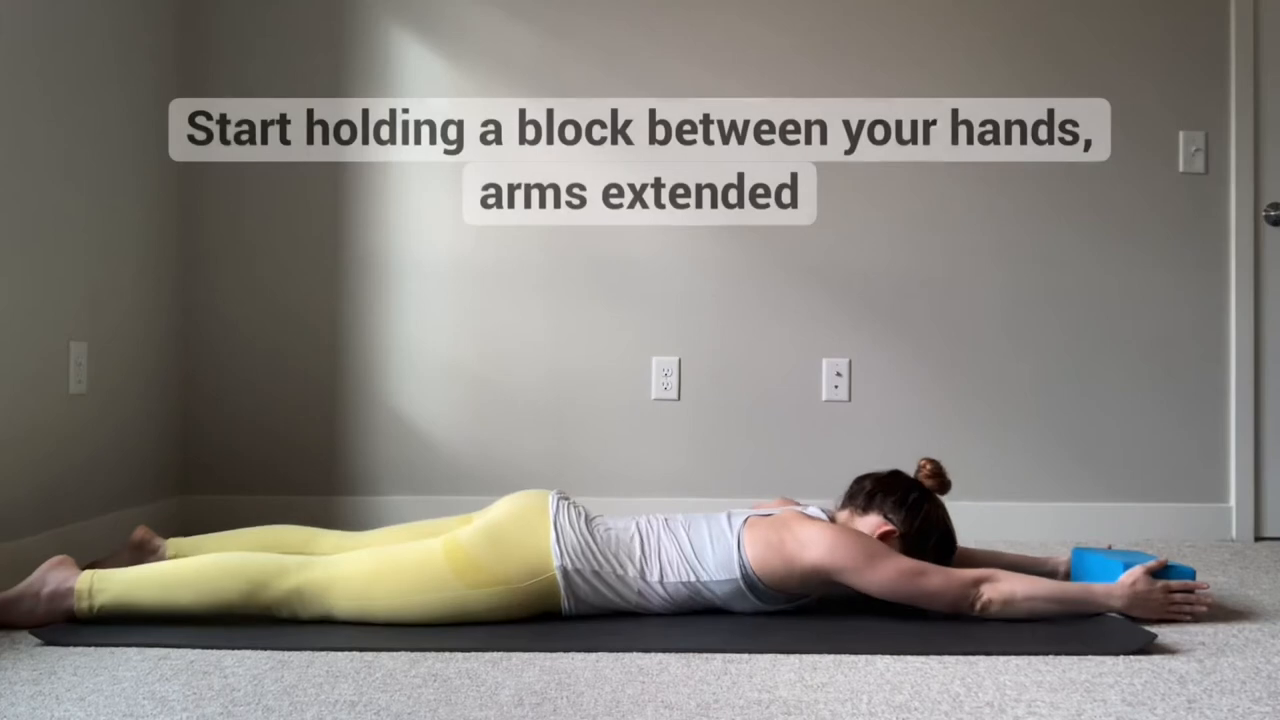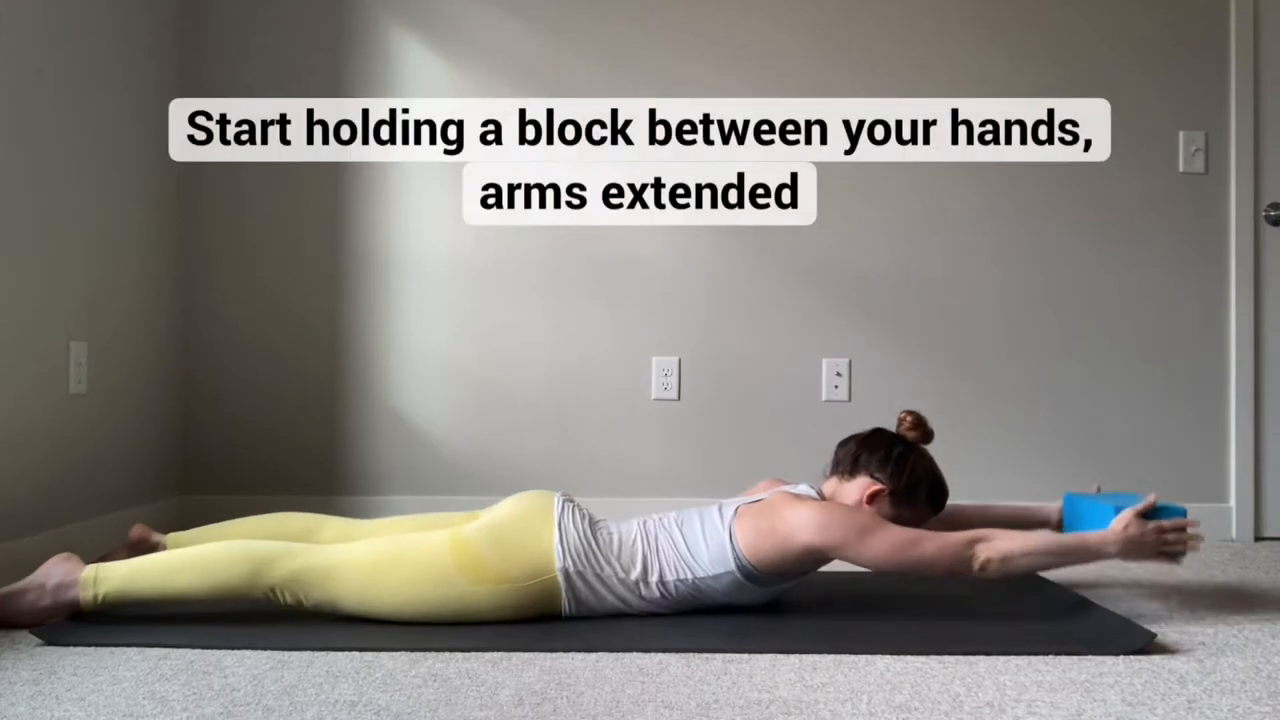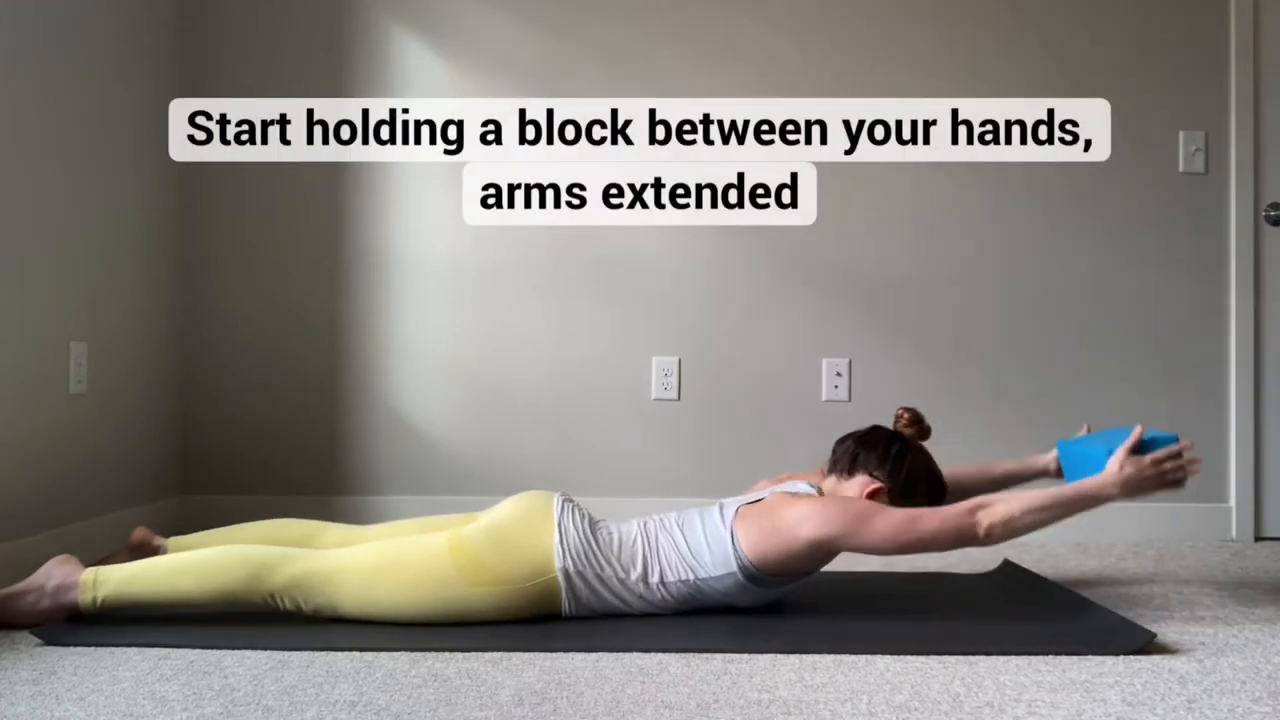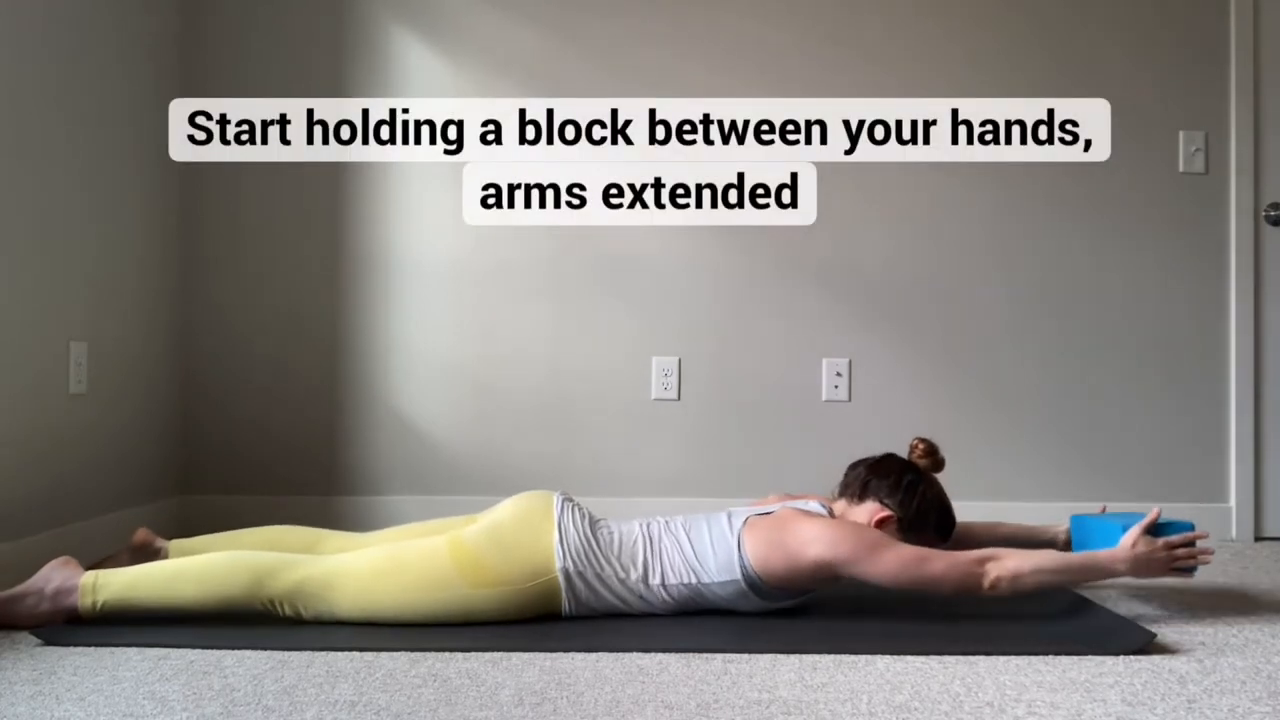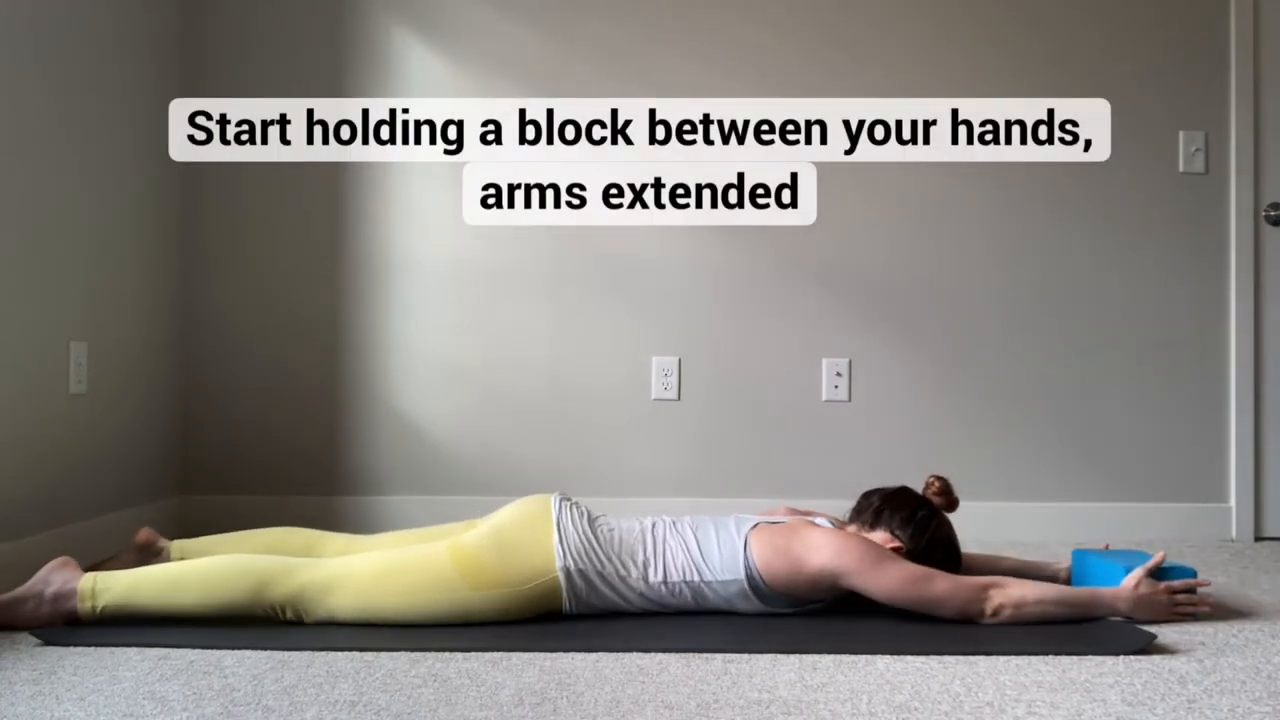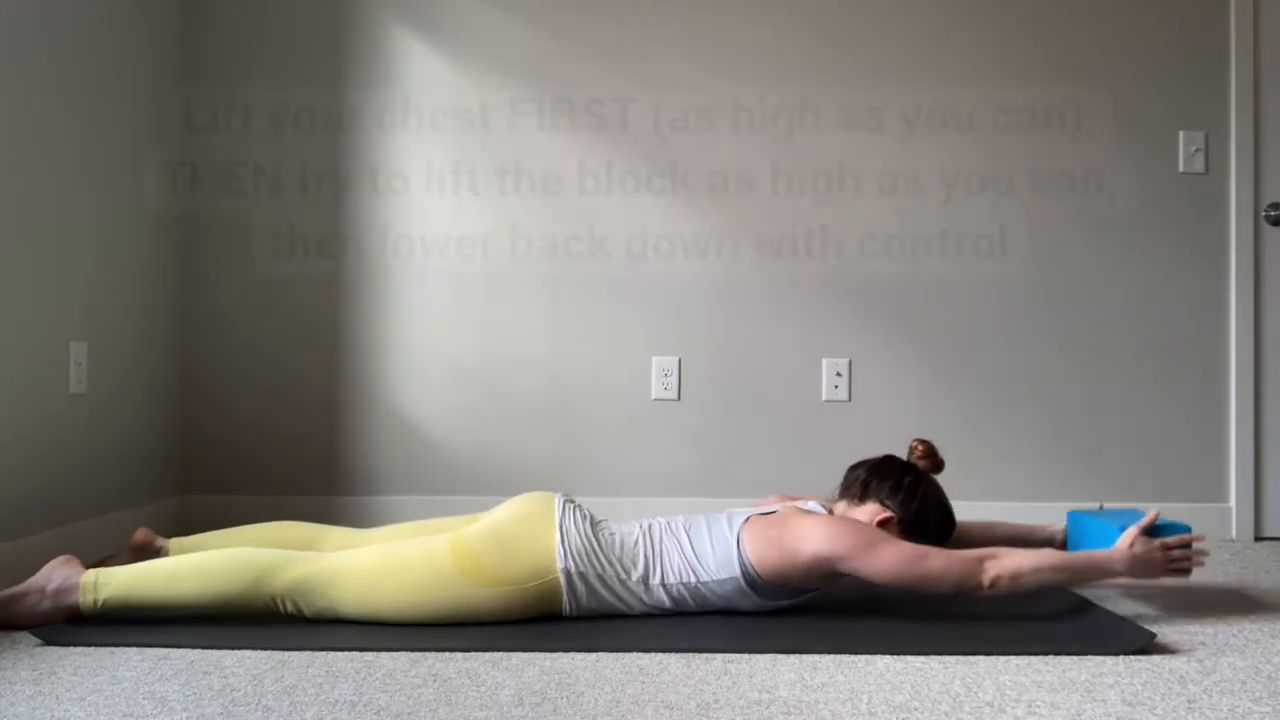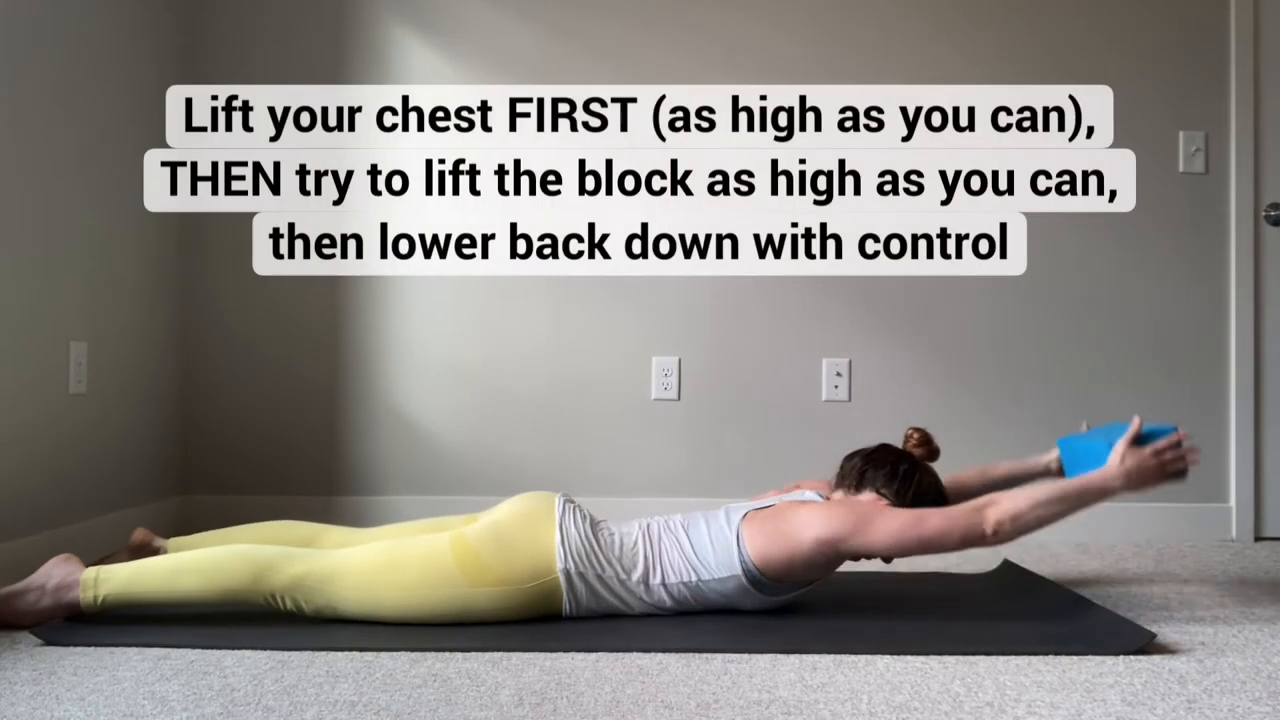
dt=0.7s
person 1, frame 1
left shoulder: (808, 520)
right shoulder: (824, 549)
left elbow: (948, 551)
right elbow: (969, 594)
left wrist: (1068, 558)
right wrist: (1111, 599)
left hip: (539, 528)
right hip: (535, 565)
left knee: (337, 549)
right knee: (311, 588)
left ankle: (165, 550)
person 1, frame 2
left shoulder: (805, 490)
right shoulder: (820, 527)
left elbow: (943, 512)
right elbow: (969, 555)
left wrist: (1061, 502)
right wrist: (1110, 541)
left hip: (542, 526)
right hip: (537, 565)
left knee: (337, 542)
right knee: (306, 579)
left ankle: (159, 550)
person 1, frame 3
left shoulder: (811, 483)
right shoulder: (824, 522)
left elbow: (936, 485)
right elbow: (972, 527)
left wrist: (1049, 459)
right wrist: (1107, 487)
left hip: (543, 529)
right hip: (540, 570)
left knee: (333, 545)
right knee: (307, 584)
left ankle: (157, 552)
person 1, frame 4
left shoulder: (811, 507)
right shoulder: (827, 543)
left elbow: (951, 533)
right elbow: (974, 576)
left wrist: (1070, 533)
right wrist: (1111, 565)
left hip: (545, 529)
right hip: (538, 566)
left knee: (336, 556)
right knee: (307, 589)
left ankle: (165, 551)
person 1, frame 5
left shoulder: (816, 526)
right shoulder: (834, 557)
left elbow: (950, 557)
right elbow: (972, 600)
left wrist: (1075, 564)
right wrist: (1115, 603)
left hip: (547, 531)
right hip: (545, 568)
left knee: (345, 553)
right knee: (310, 592)
left ankle: (165, 554)
person 1, frame 6
left shoulder: (819, 509)
right shoulder: (829, 543)
left elbow: (951, 529)
right elbow: (974, 575)
left wrist: (1071, 527)
right wrist: (1115, 564)
left hip: (546, 530)
right hip: (541, 566)
left knee: (340, 547)
right knee: (311, 586)
left ankle: (164, 549)
person 1, frame 7
left shoulder: (820, 494)
right shoulder: (833, 529)
left elbow: (945, 491)
right elbow: (977, 527)
left wrist: (1062, 457)
right wrist: (1111, 483)
left hip: (544, 529)
right hip: (545, 569)
left knee: (337, 548)
right knee: (307, 587)
left ankle: (157, 552)
